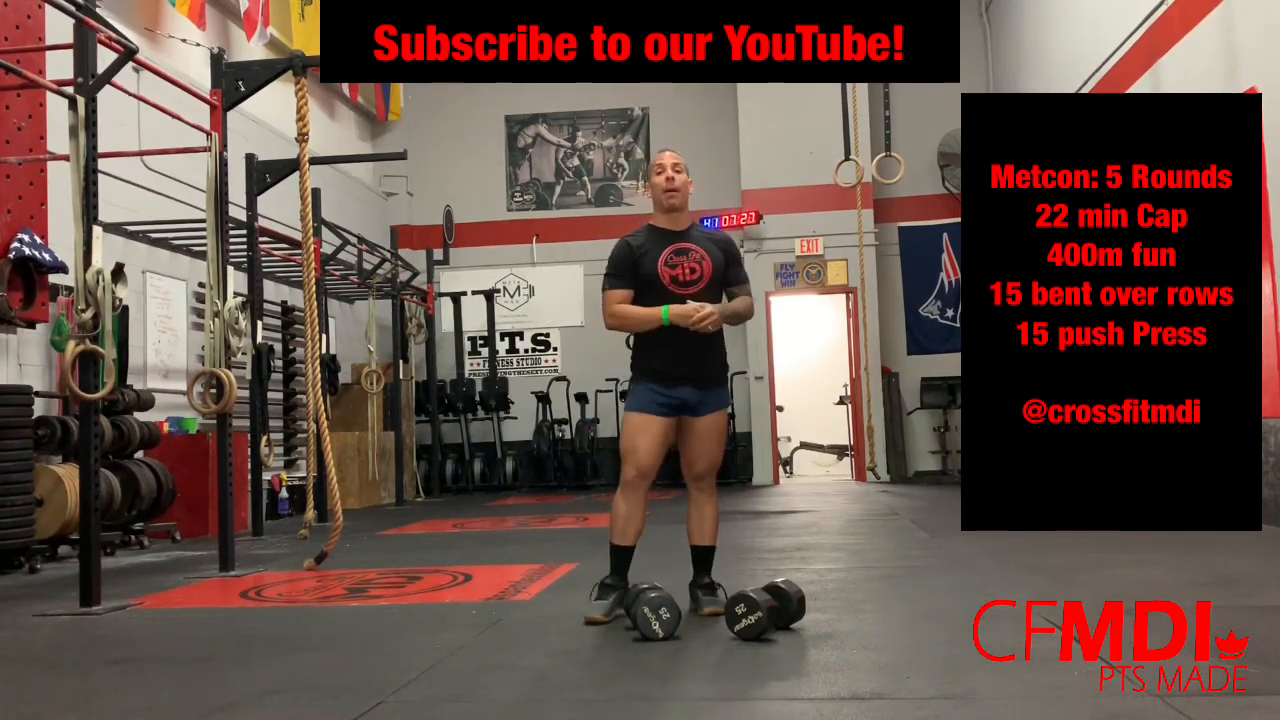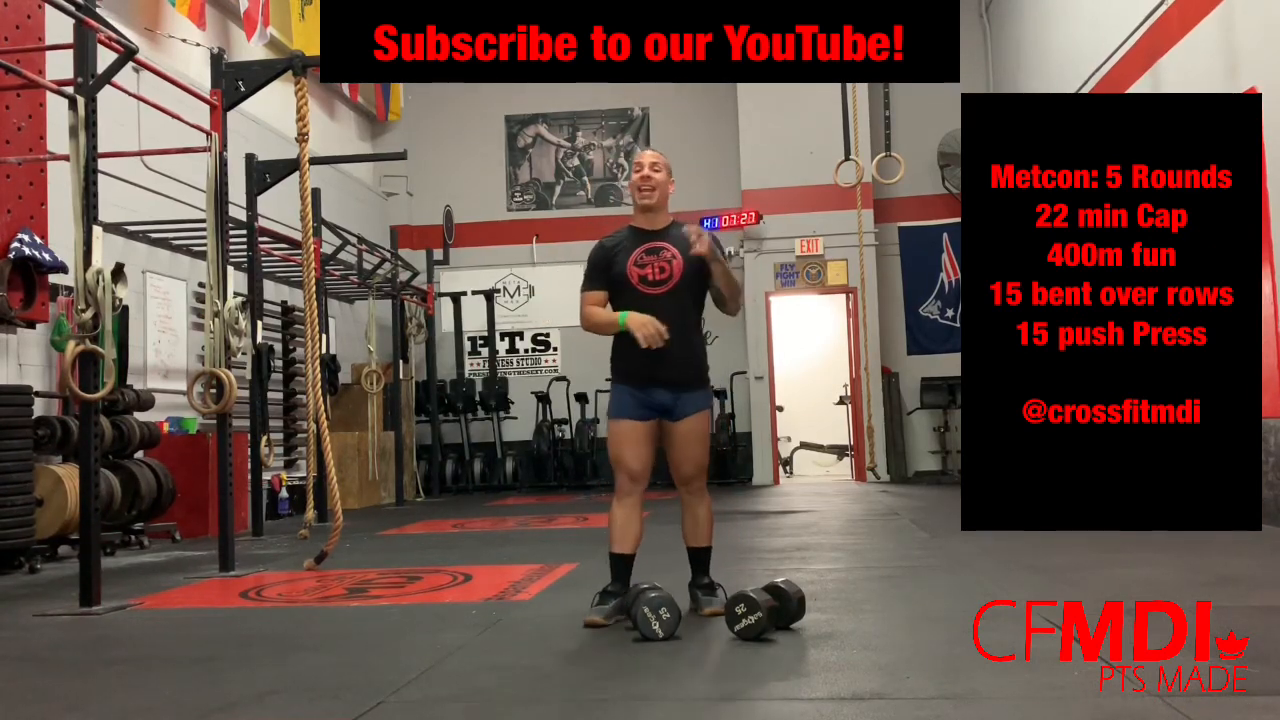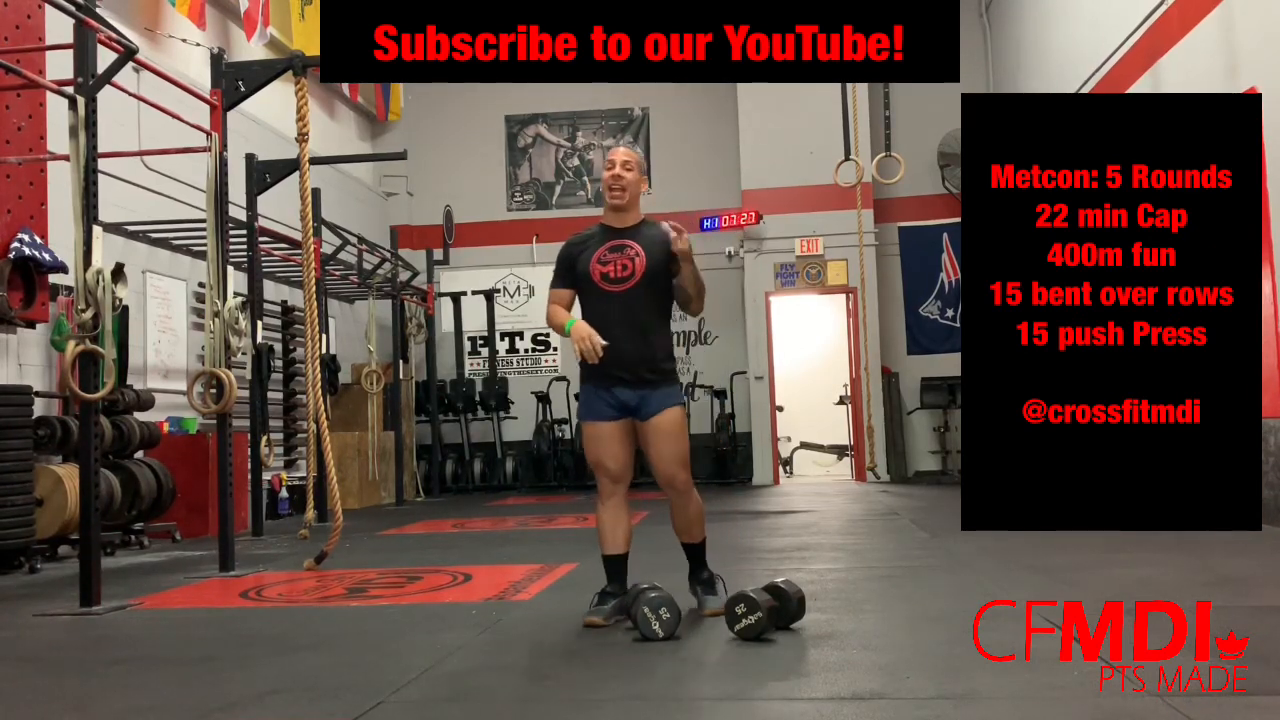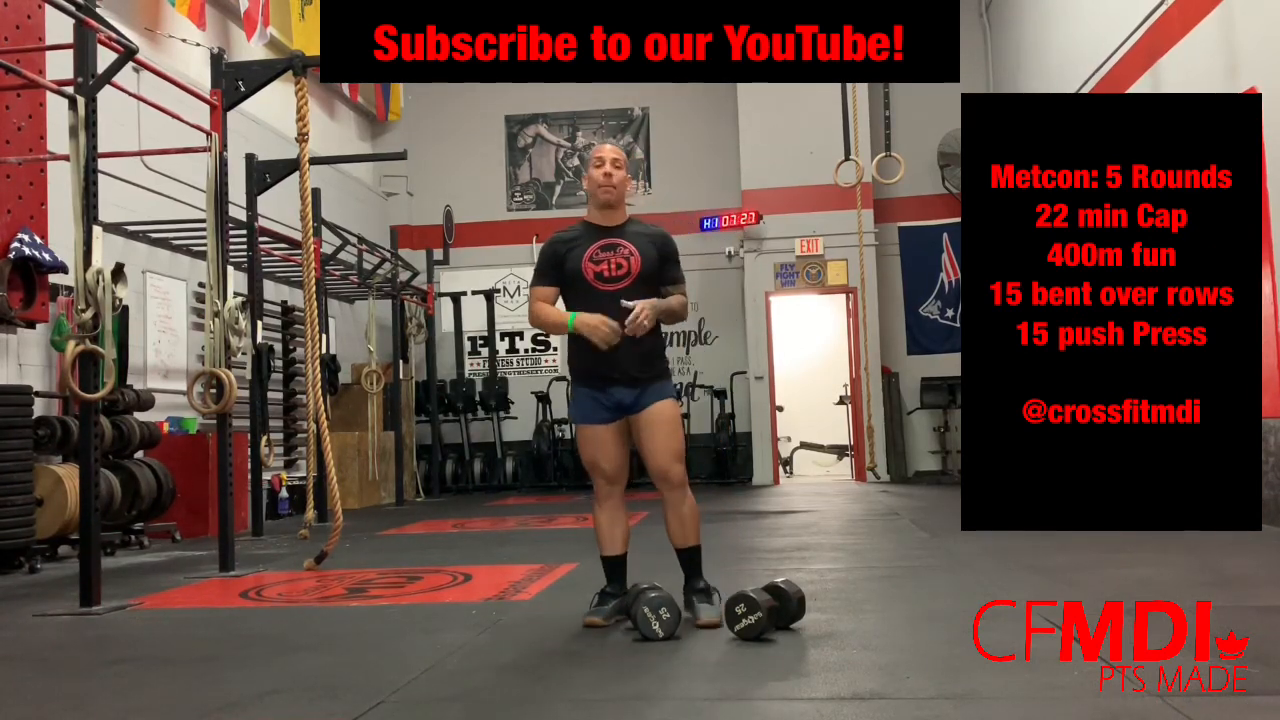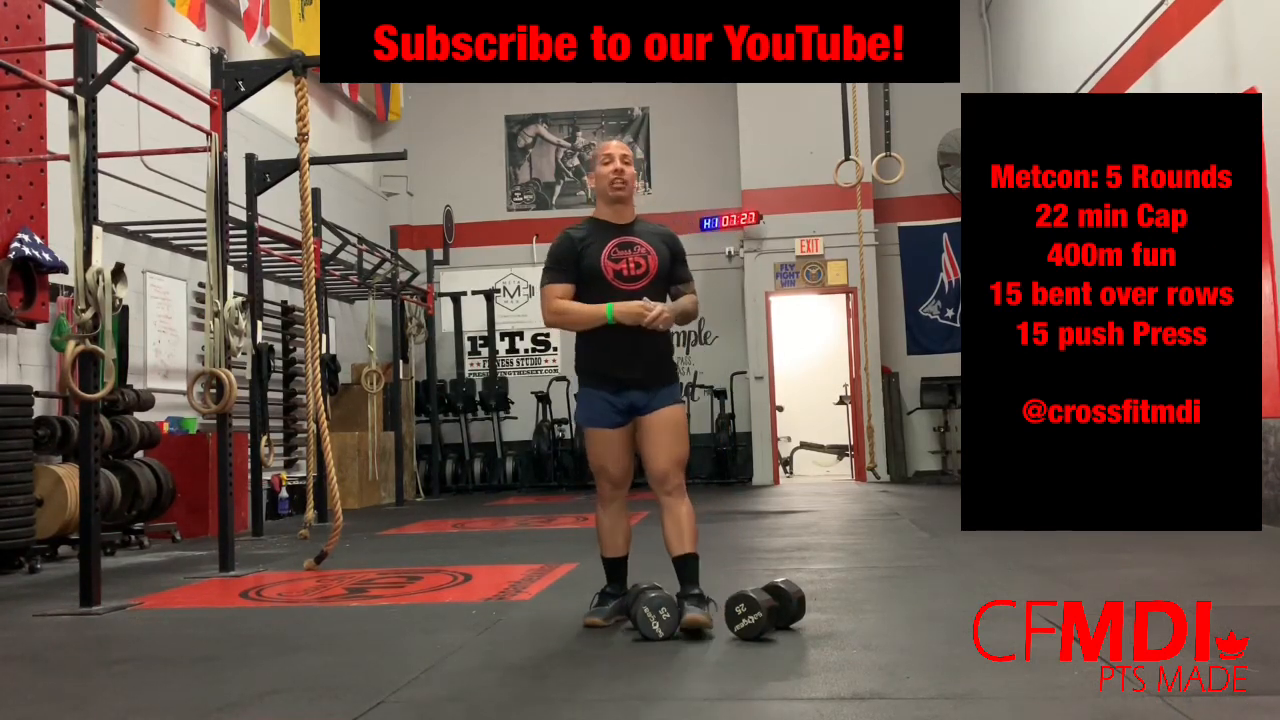
dt=0.3s
person 1, frame 1
left shoulder: (720, 243)
right shoulder: (631, 247)
left elbow: (745, 301)
right elbow: (613, 314)
left wrist: (722, 311)
right wrist: (673, 313)
left hip: (709, 383)
right hip: (653, 383)
left knee: (703, 481)
right knee: (634, 478)
left ankle: (702, 581)
right ankle: (615, 582)
person 1, frame 2
left shoulder: (696, 241)
right shoulder: (608, 249)
left elbow: (733, 306)
right elbow: (589, 313)
left wrist: (713, 259)
right wrist: (628, 318)
left hip: (688, 384)
right hip: (631, 386)
left knee: (692, 483)
right knee: (628, 484)
left ankle: (701, 582)
right ankle: (617, 589)
person 1, frame 3
left shoulder: (666, 239)
right shoulder: (577, 247)
left elbow: (695, 306)
right elbow: (555, 308)
left wrist: (685, 260)
right wrist: (574, 325)
left hip: (657, 382)
right hip: (600, 386)
left knee: (677, 481)
right knee: (610, 485)
left ankle: (701, 573)
right ankle: (615, 590)
person 1, frame 4
left shoulder: (656, 240)
right shoulder: (561, 245)
left elbow: (682, 305)
right elbow: (537, 311)
left wrist: (655, 307)
right wrist: (579, 321)
left hip: (651, 381)
right hip: (593, 387)
left knee: (673, 478)
right knee: (607, 486)
left ankle: (696, 584)
right ankle: (615, 590)
person 1, frame 5
left shoulder: (665, 239)
right shoulder: (572, 242)
left elbow: (691, 301)
right elbow: (553, 311)
left wrist: (671, 311)
right wrist: (618, 311)
left hip: (660, 384)
right hip: (602, 388)
left knee: (671, 483)
right knee: (611, 489)
left ankle: (691, 592)
right ankle: (615, 590)
